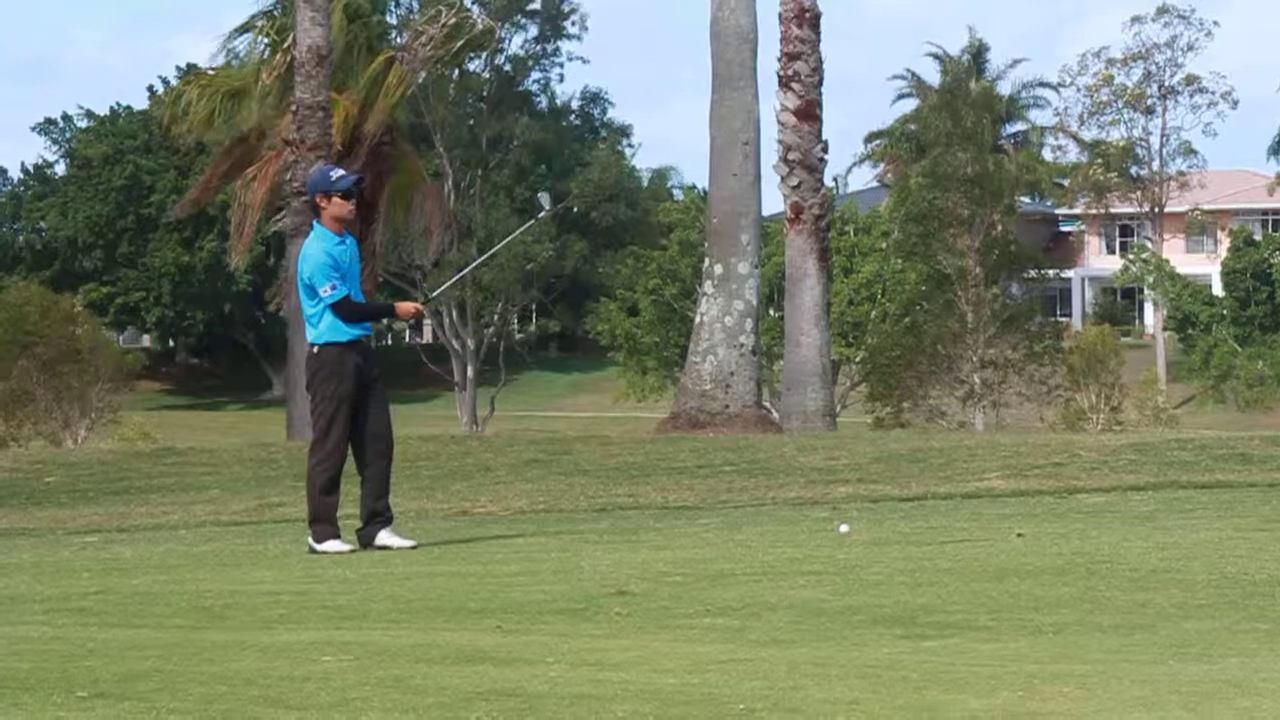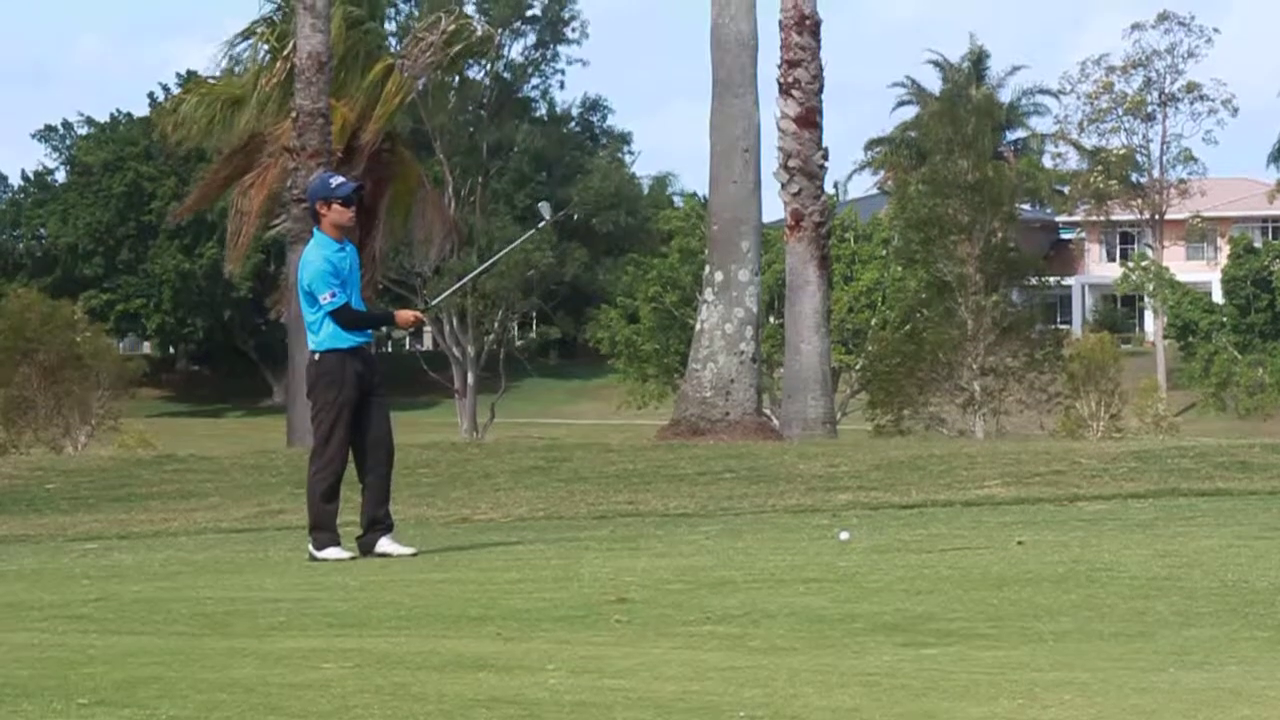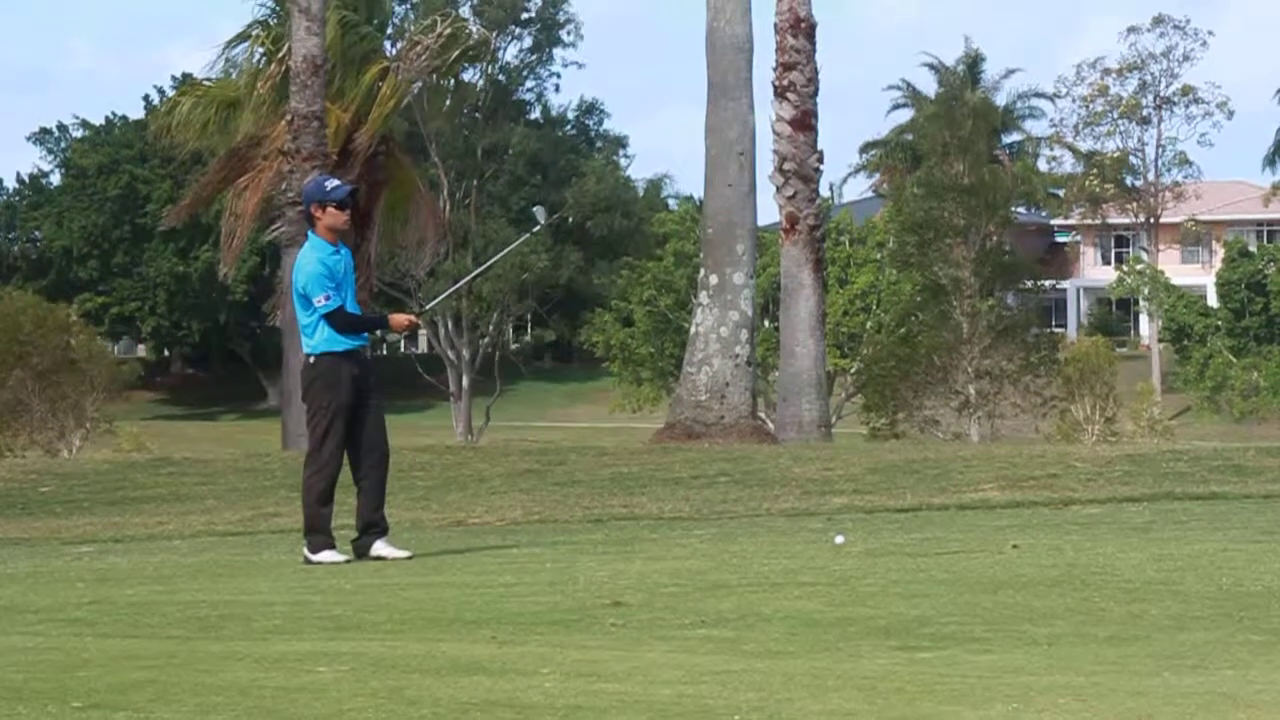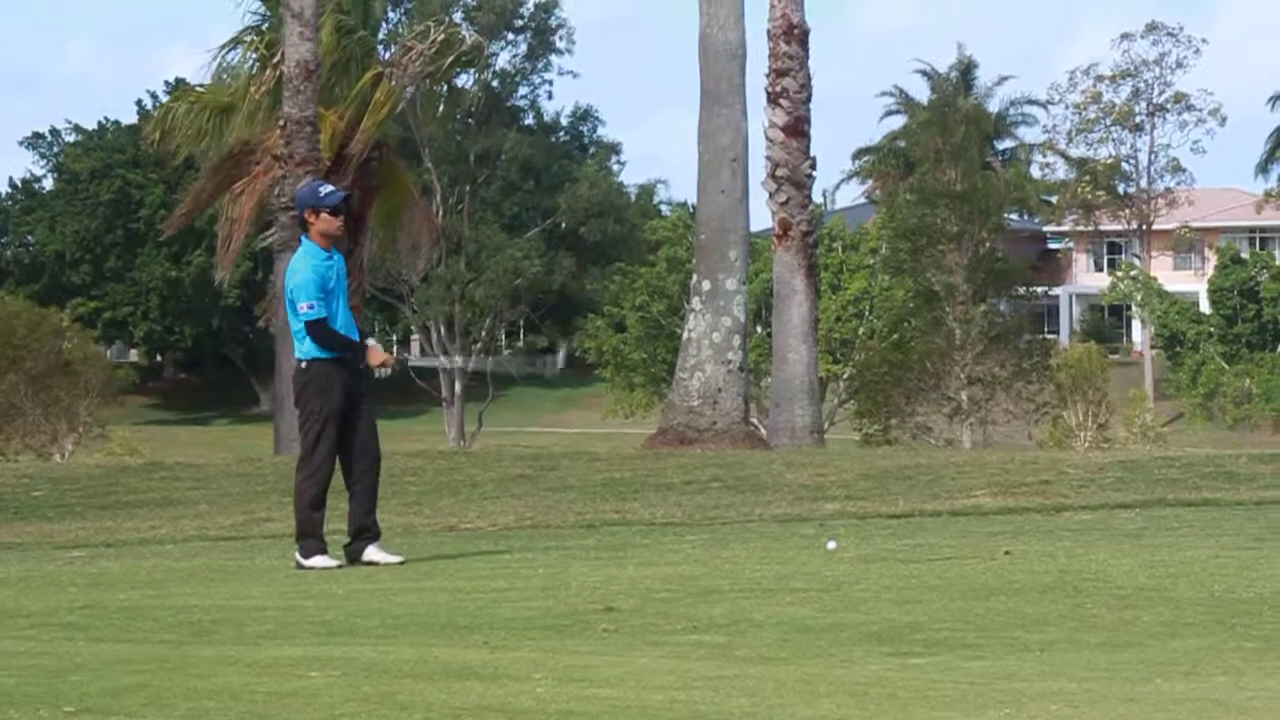
dt=0.4s
person 1, frame 1
left shoulder: (349, 243)
right shoulder: (318, 253)
right elbow: (344, 309)
left wrist: (390, 311)
right wrist: (393, 310)
left hip: (362, 351)
right hip: (332, 357)
left knee: (377, 442)
right knee: (330, 447)
left ankle: (376, 527)
right ankle: (322, 532)
person 1, frame 2
left shoulder: (349, 250)
right shoulder: (318, 260)
right elbow: (344, 316)
left wrist: (389, 320)
right wrist: (393, 319)
left hip: (362, 357)
right hip: (332, 364)
left knee: (378, 449)
right knee: (331, 454)
left ankle: (376, 534)
right ankle: (322, 540)
person 1, frame 3
left shoulder: (343, 253)
right shoulder: (312, 263)
right elbow: (338, 319)
left wrist: (383, 325)
right wrist: (386, 322)
left hip: (357, 361)
right hip: (327, 367)
left knee: (373, 451)
right knee: (325, 457)
left ankle: (371, 536)
right ankle: (317, 543)
person 1, frame 4
left shoulder: (336, 258)
right shoulder: (305, 268)
right elbow: (318, 330)
left wrist: (366, 346)
right wrist: (364, 350)
left hip: (349, 369)
right hip: (320, 372)
left knee: (365, 456)
right knee: (317, 462)
left ankle: (363, 541)
right ankle: (309, 548)
